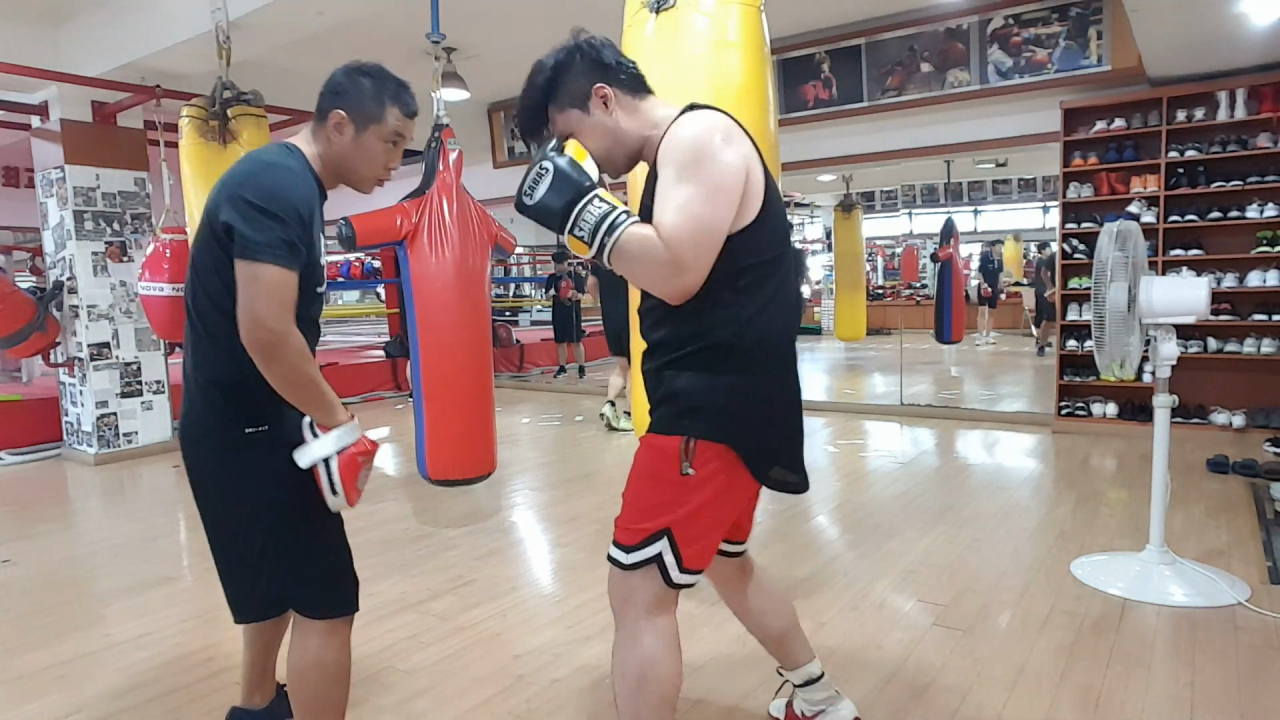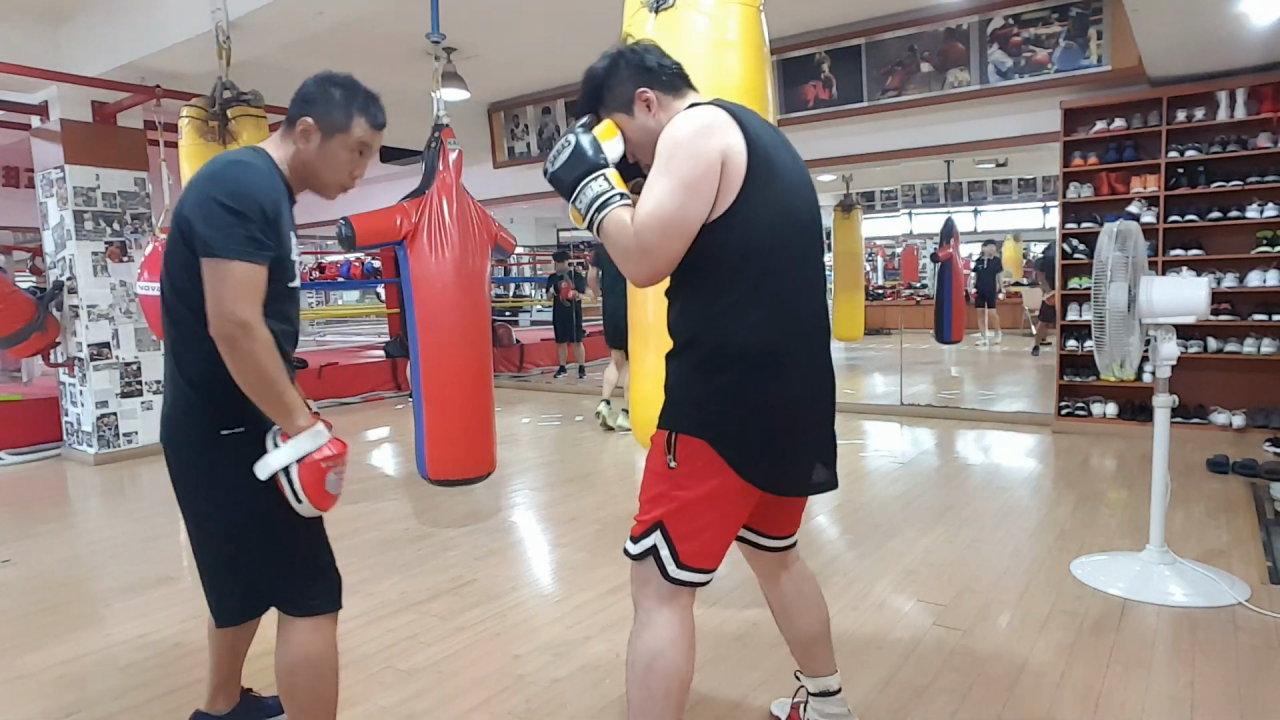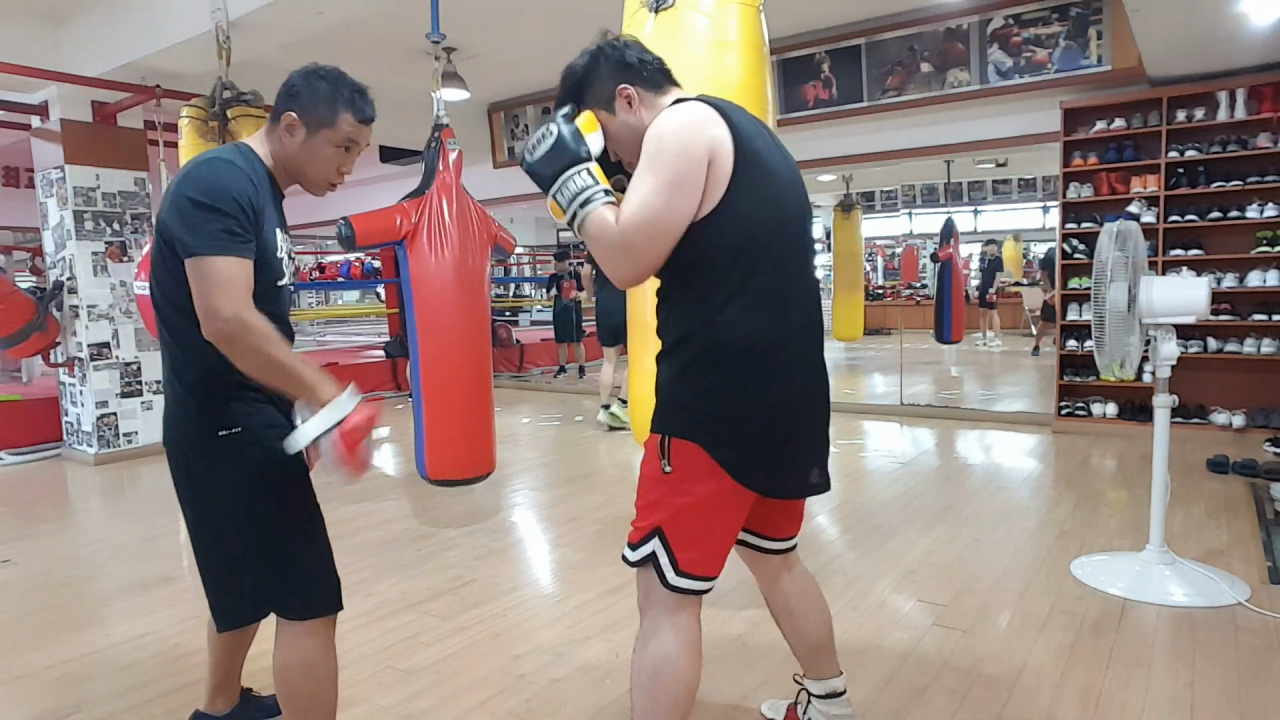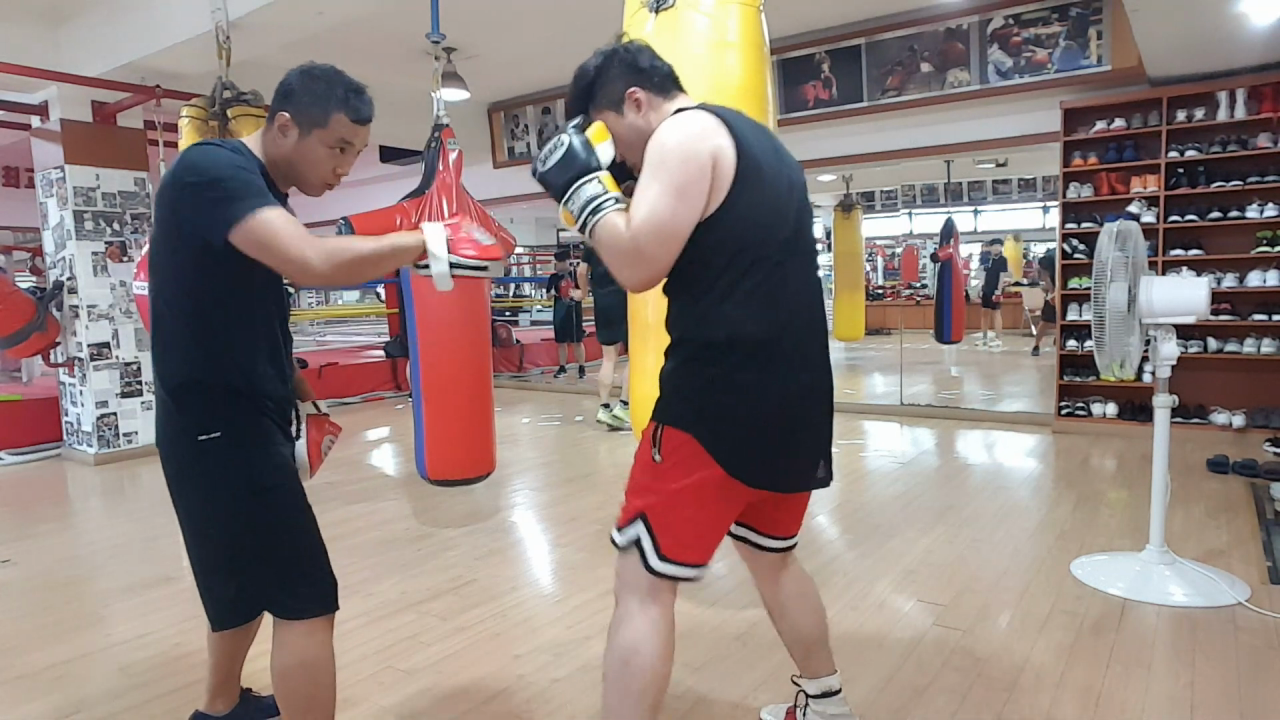
dt=0.4s
person 1, frame 1
left shoulder: (700, 135)
right shoulder: (684, 149)
left elbow: (675, 276)
right elbow: (674, 263)
left wrist: (582, 205)
right wrist: (585, 209)
left hip: (713, 405)
right hip: (730, 399)
left knee: (638, 592)
right knee: (721, 559)
person 1, frame 2
left shoulder: (697, 128)
right shoulder: (758, 134)
left elbow: (644, 260)
left wrist: (591, 180)
right wrist: (613, 182)
left hip: (725, 397)
right hip: (794, 392)
left knee: (660, 586)
right knee: (774, 552)
person 1, frame 3
left shoulder: (682, 124)
right shoulder: (747, 131)
left elbow: (627, 260)
left wrist: (569, 176)
left hip: (717, 399)
right hip: (789, 392)
left knee: (665, 594)
right knee: (774, 555)
person 1, frame 4
left shoulder: (684, 133)
right shoulder: (753, 137)
left elbow: (638, 265)
left wrist: (583, 185)
left hip: (720, 394)
right hip: (793, 391)
left knee: (643, 582)
right knee: (772, 555)
person 2, frame 1
left shoulder: (293, 184)
right shoulder: (276, 183)
right elbow: (265, 331)
left wrist: (316, 412)
right wrist: (335, 418)
left hip: (251, 420)
right hip: (248, 425)
left knee: (276, 575)
right knee: (326, 599)
person 2, frame 2
left shoulder: (258, 188)
right shoulder: (243, 183)
right elbow: (234, 326)
left wrist: (289, 416)
right wrist: (299, 425)
left hip: (227, 422)
right hip: (226, 425)
left knee: (249, 575)
right knee: (309, 596)
person 2, frame 3
left shoulder: (256, 191)
right shoulder: (219, 182)
right elbow: (227, 321)
left wrist: (296, 398)
right wrist: (325, 394)
left hip: (235, 423)
right hip: (230, 427)
left knee: (247, 579)
right knee: (307, 600)
person 2, frame 4
left shoulder: (260, 193)
right shoulder: (212, 170)
right elbow: (309, 263)
left wrist: (296, 393)
right wrist: (420, 241)
left hip: (241, 419)
right hip: (219, 426)
left knee: (247, 577)
right knee: (305, 600)
